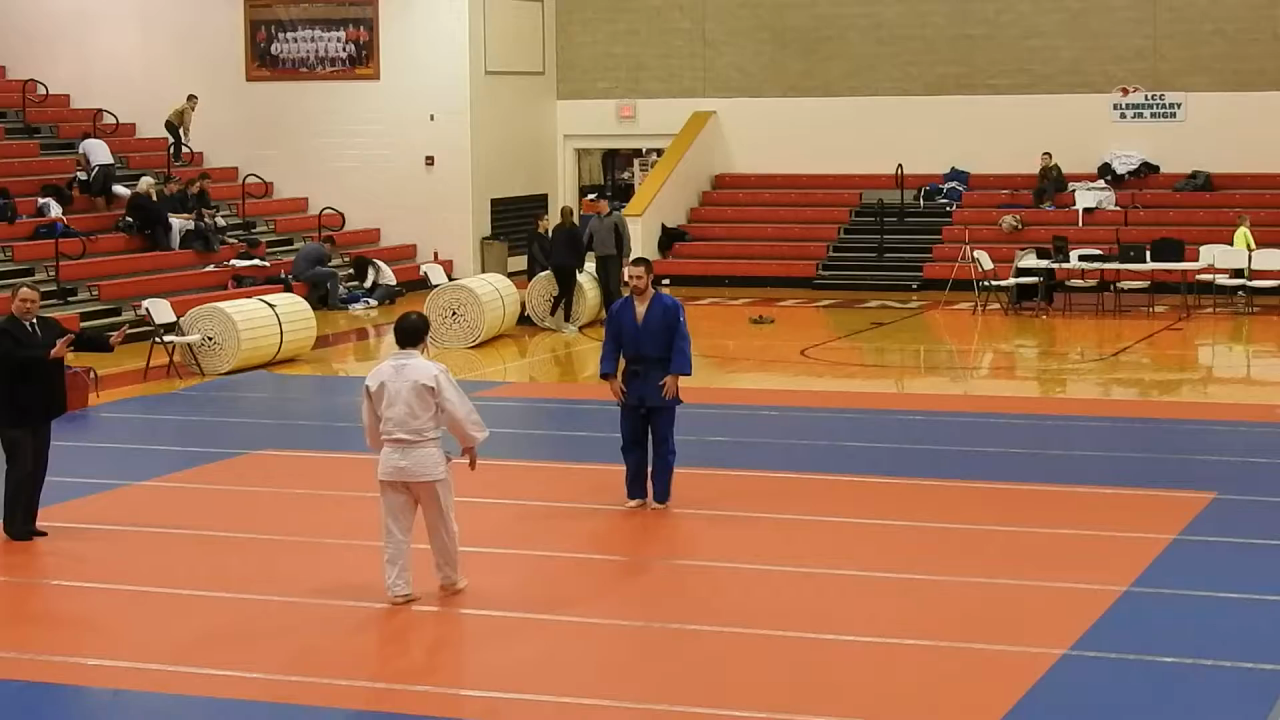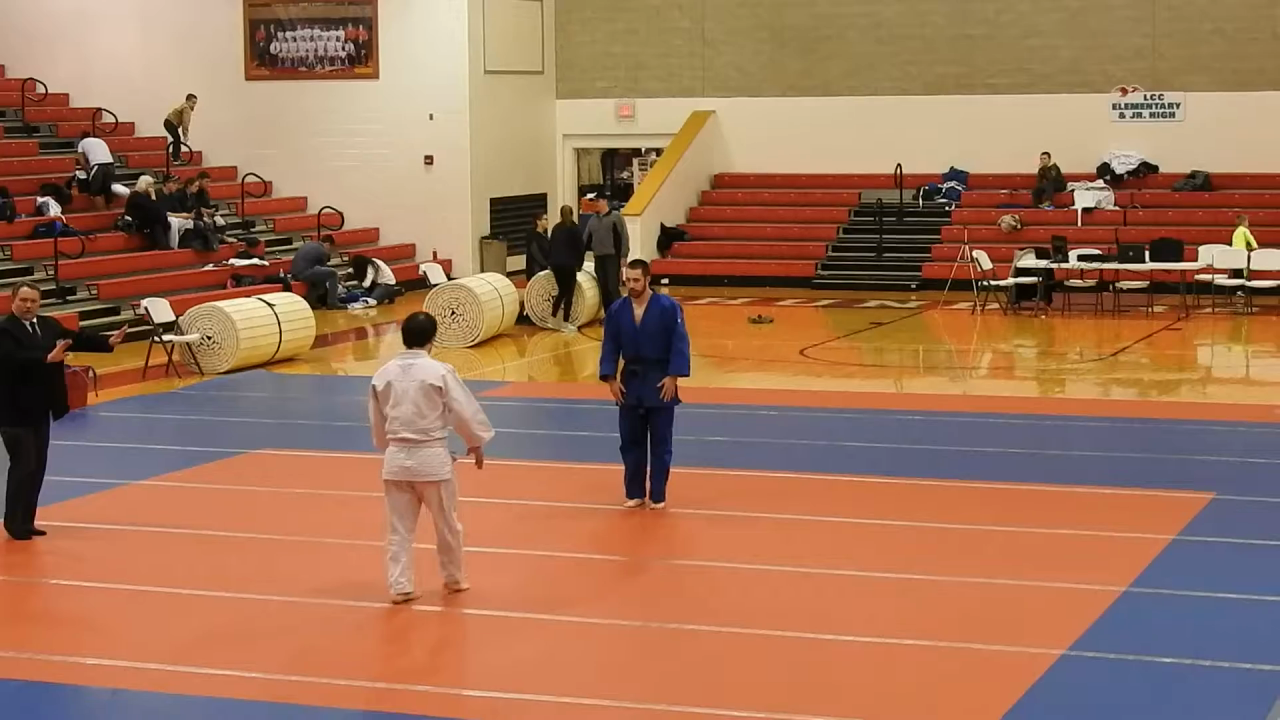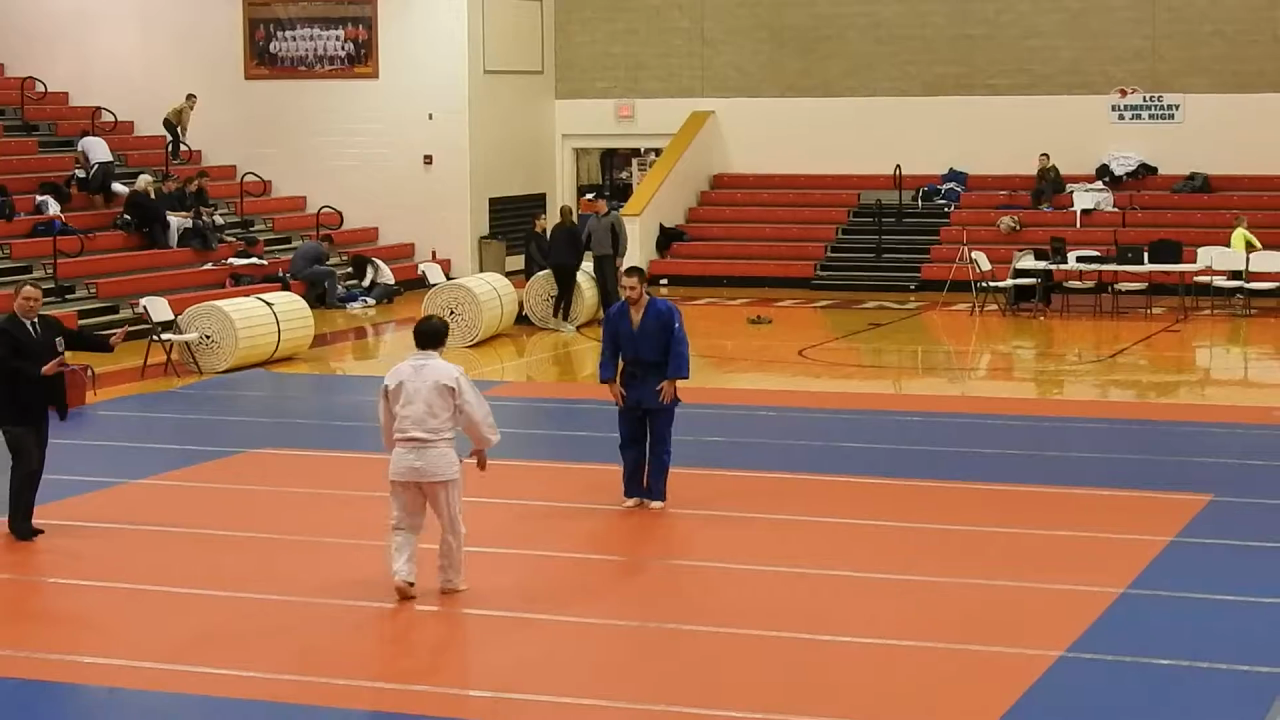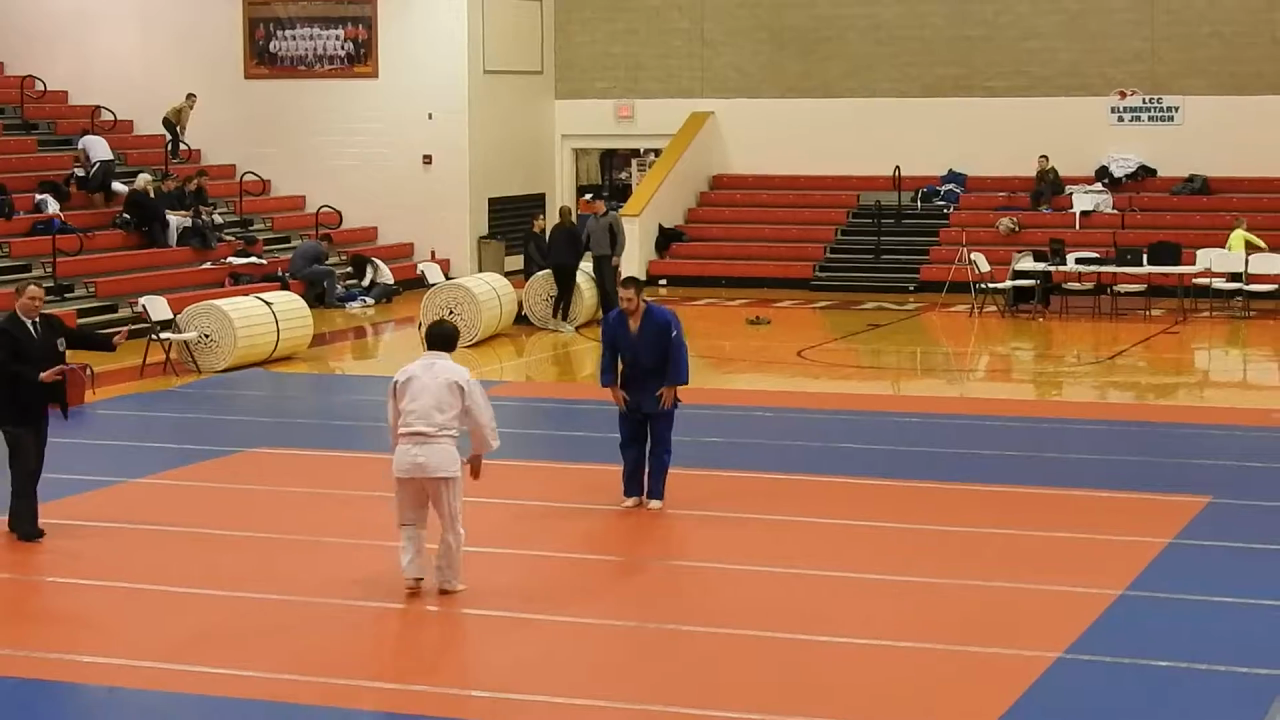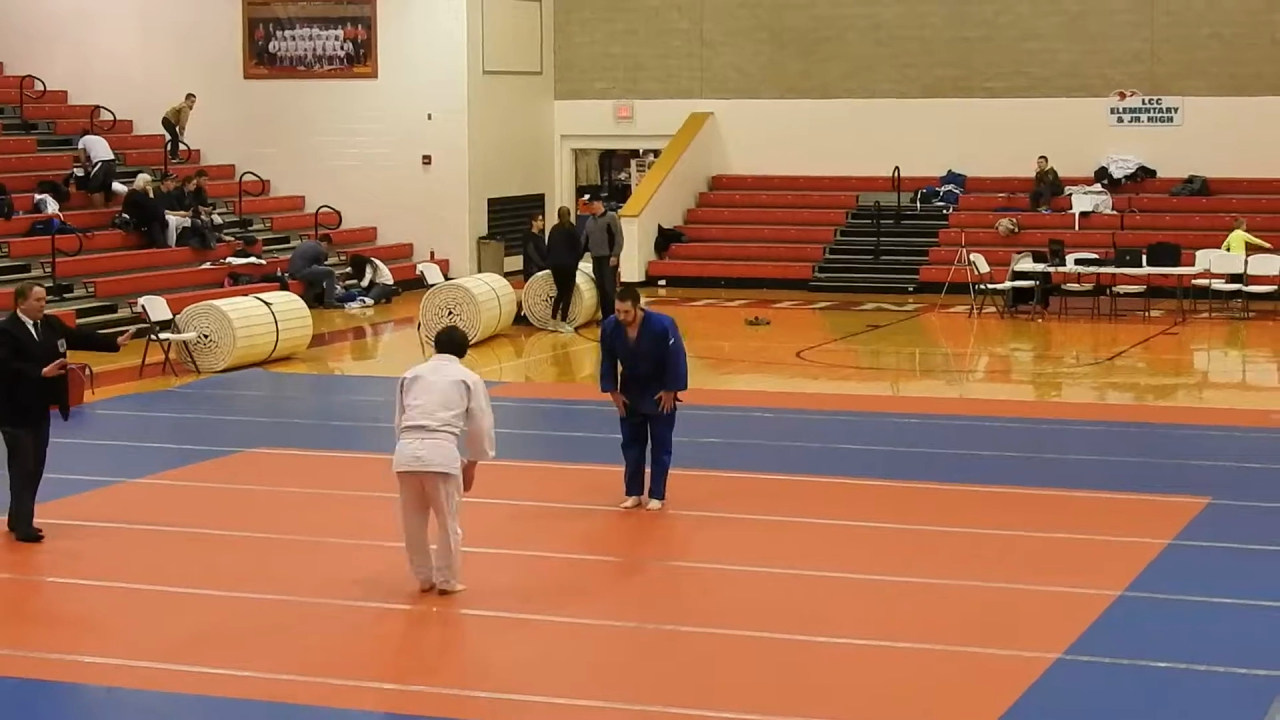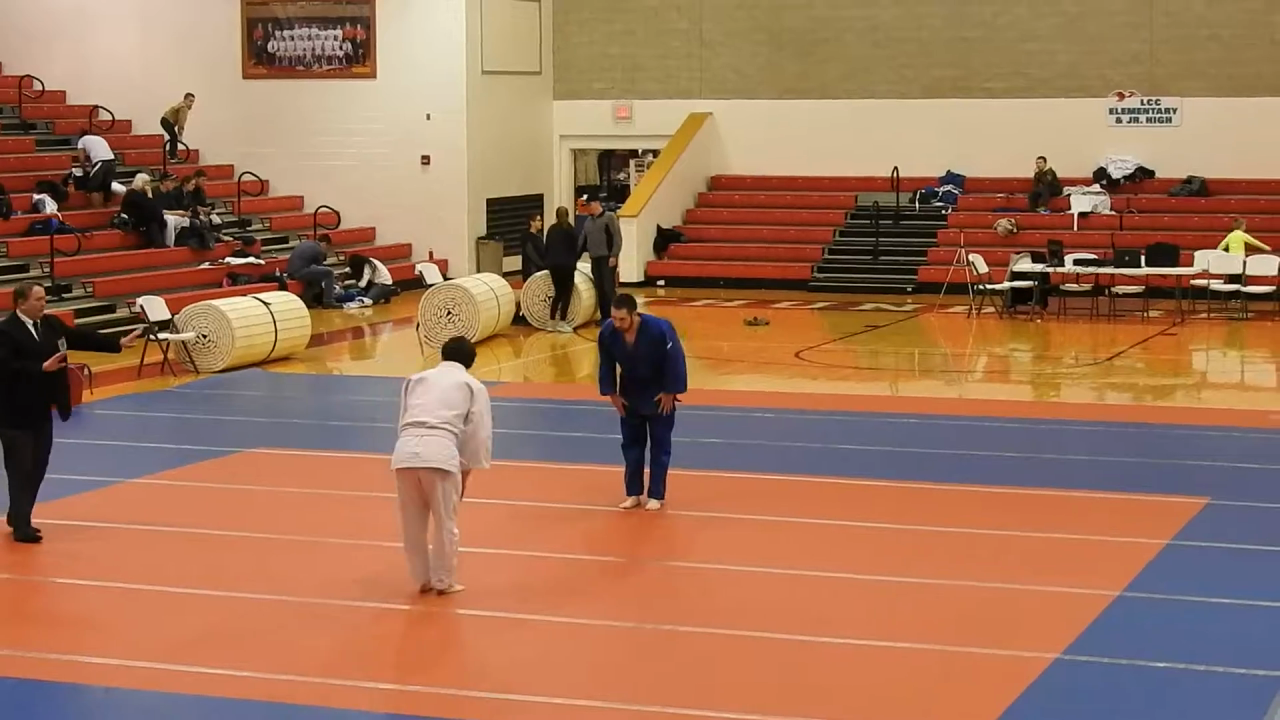
dt=0.1s
person 1, frame 1
left shoulder: (376, 375)
right shoulder: (433, 372)
left elbow: (370, 424)
right elbow: (457, 413)
right wrist: (470, 445)
left hip: (391, 460)
right hip: (426, 458)
left knee: (395, 529)
right knee: (442, 525)
left ankle: (399, 588)
right ankle: (450, 580)
person 1, frame 2
left shoulder: (383, 374)
right shoulder: (440, 372)
left elbow: (377, 423)
right elbow: (464, 412)
right wrist: (477, 444)
left hip: (396, 459)
right hip: (432, 457)
left knee: (399, 528)
right knee: (446, 524)
left ankle: (400, 586)
right ankle: (453, 578)
person 1, frame 3
left shoulder: (394, 374)
right shoulder: (451, 374)
left elbow: (386, 422)
right elbow: (475, 414)
right wrist: (481, 447)
left hip: (403, 458)
right hip: (439, 458)
left knee: (403, 524)
right knee: (450, 524)
left ankle: (403, 576)
right ankle: (450, 580)
person 1, frame 4
left shoulder: (404, 374)
right shoulder: (460, 375)
left elbow: (393, 421)
right elbow: (480, 418)
right wrist: (478, 454)
left hip: (406, 455)
right hip: (441, 455)
left knee: (409, 521)
right knee: (450, 524)
left ankle: (412, 574)
right ankle: (448, 581)
person 1, frame 5
left shoulder: (411, 374)
right shoulder: (470, 379)
right elbow: (480, 425)
right wrist: (472, 464)
left hip: (406, 450)
right hip: (442, 453)
left knee: (413, 522)
right knee: (448, 522)
left ankle: (424, 577)
right ankle: (446, 581)
person 1, frame 6
left shoulder: (416, 379)
right shoulder: (473, 386)
right elbow: (478, 433)
right wrist: (466, 471)
left hip: (405, 449)
right hip: (440, 451)
left knee: (413, 523)
right knee: (445, 523)
left ankle: (424, 579)
right ankle: (443, 581)
person 2, frame 1
left shoulder: (49, 325)
left elbow: (78, 339)
left wrist: (108, 342)
right wrist: (50, 355)
left hip: (40, 411)
left knee: (38, 468)
right knee: (21, 467)
left ankle: (27, 522)
person 2, frame 2
left shoulder: (49, 325)
left elbow: (77, 339)
left wrist: (108, 342)
right wrist: (48, 359)
left hip: (39, 411)
left knee: (37, 467)
right knee: (23, 466)
left ankle: (25, 521)
person 2, frame 3
left shoulder: (49, 324)
left elbow: (76, 338)
left wrist: (108, 343)
right wrist: (41, 371)
left hip: (38, 409)
left knee: (35, 466)
right knee: (25, 466)
left ankle: (21, 520)
person 2, frame 4
left shoulder: (51, 323)
left elbow: (78, 337)
left wrist: (111, 342)
right wrist: (39, 377)
left hip: (38, 409)
left knee: (34, 466)
right knee: (24, 466)
right ankle: (24, 525)
person 2, frame 5
left shoulder: (51, 324)
left elbow: (79, 338)
left wrist: (115, 342)
right wrist: (41, 373)
left hip: (39, 409)
left knee: (35, 466)
right knee: (22, 467)
right ankle: (22, 525)
person 2, frame 6
left shoulder: (51, 324)
left elbow: (80, 338)
left wrist: (118, 343)
right wrist: (42, 368)
left hip: (41, 410)
left knee: (38, 465)
right ankle: (21, 526)
person 3, frame 1
left shoulder: (670, 307)
right shoulder: (618, 310)
left elbow: (681, 343)
right elbow: (610, 346)
left wrist: (674, 375)
right wrist: (611, 377)
left hip: (661, 382)
right hip: (631, 381)
left knee: (663, 443)
right knee: (632, 442)
left ankle: (661, 496)
right ankle: (636, 494)
person 3, frame 2
left shoulder: (668, 307)
right shoulder: (617, 310)
left elbow: (679, 344)
right elbow: (610, 347)
left wrist: (672, 377)
right wrist: (611, 379)
left hip: (659, 383)
right hip: (630, 381)
left knee: (661, 442)
right knee: (630, 441)
left ankle: (658, 496)
right ankle: (635, 493)
person 3, frame 3
left shoulder: (667, 311)
right shoulder: (615, 314)
left elbow: (678, 347)
right elbow: (609, 350)
left wrist: (671, 380)
right wrist: (611, 382)
left hip: (659, 384)
right hip: (630, 384)
left knee: (659, 442)
right knee: (630, 441)
left ankle: (656, 495)
right ankle: (634, 492)
person 3, frame 4
left shoulder: (664, 318)
right shoulder: (612, 320)
left elbow: (678, 353)
right elbow: (609, 355)
left wrist: (671, 386)
right wrist: (613, 387)
left hip: (658, 387)
right hip: (630, 386)
left knee: (660, 443)
right knee: (630, 441)
left ankle: (656, 494)
right ankle: (633, 492)
person 3, frame 5
left shoulder: (662, 325)
right shoulder: (610, 328)
left elbow: (676, 358)
right elbow: (608, 361)
left wrist: (670, 390)
right wrist: (613, 391)
left hip: (659, 390)
right hip: (630, 389)
left knee: (660, 442)
right knee: (631, 441)
left ankle: (656, 495)
right ankle: (634, 492)
person 3, frame 6
left shoulder: (659, 329)
right shoulder: (607, 332)
left elbow: (675, 362)
right elbow: (606, 365)
left wrist: (670, 392)
right wrist: (612, 394)
left hip: (658, 391)
right hip: (630, 390)
left knee: (660, 443)
right knee: (631, 441)
left ankle: (656, 494)
right ankle: (633, 492)
